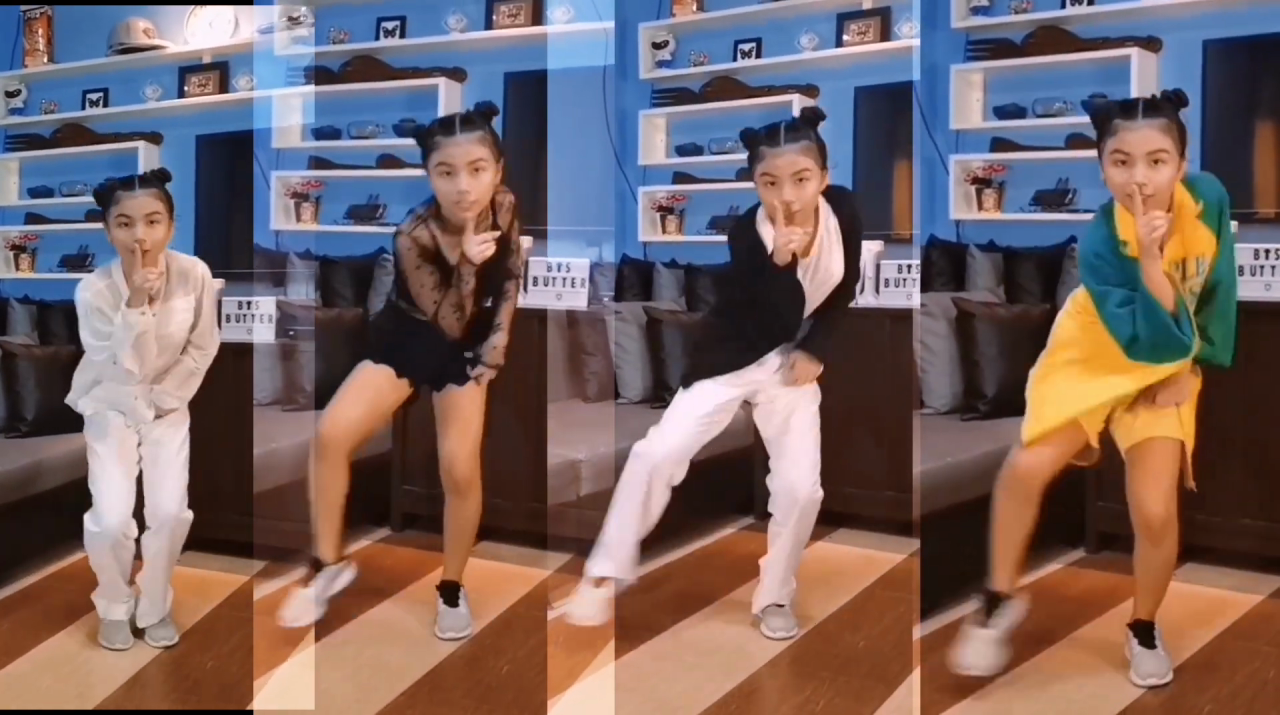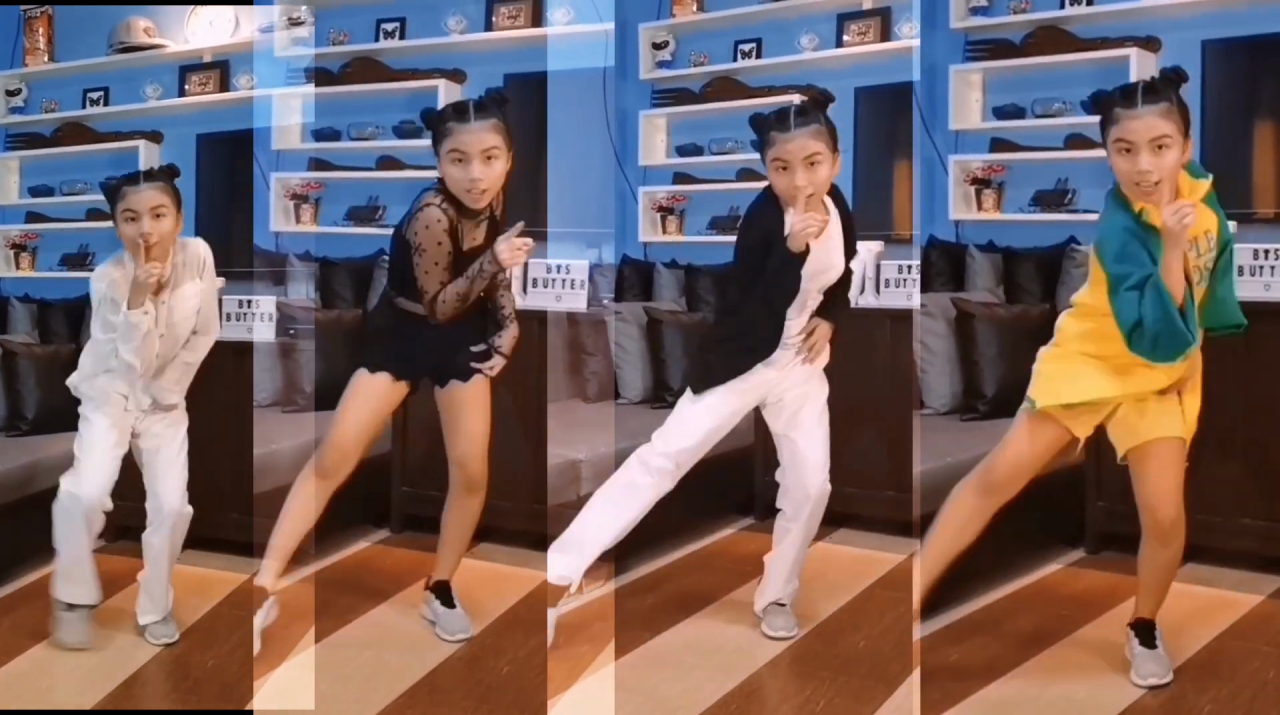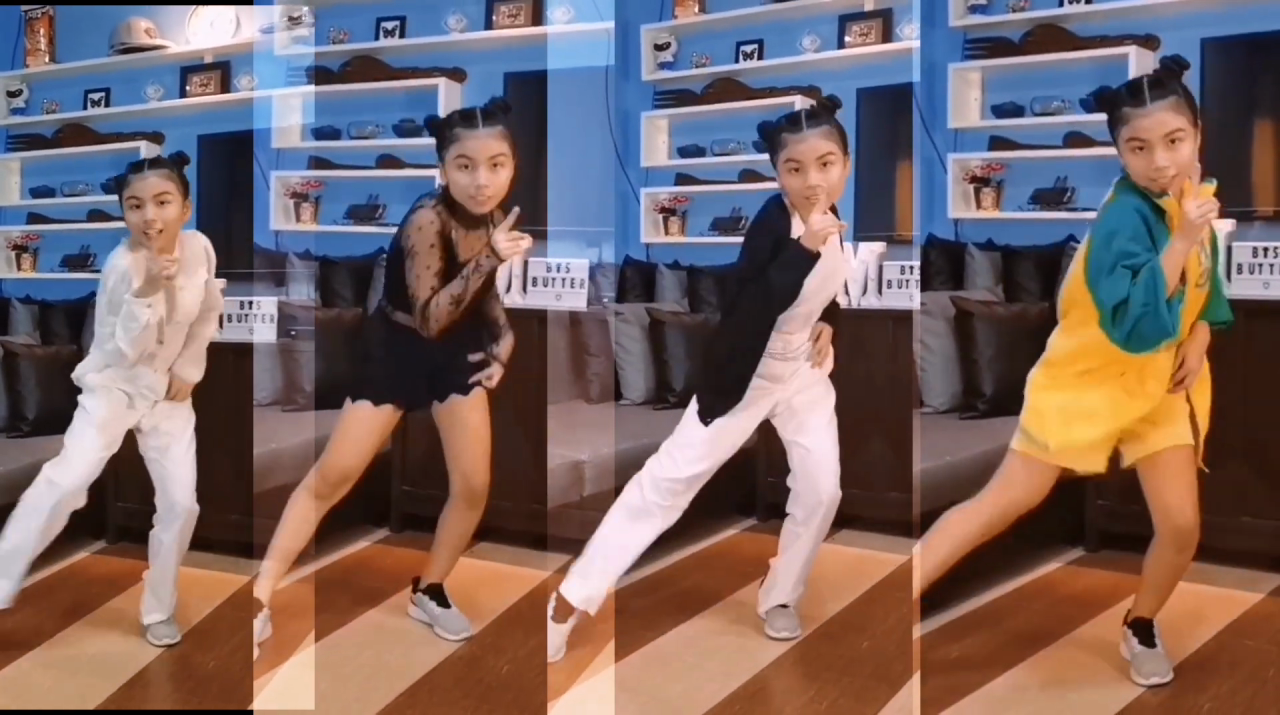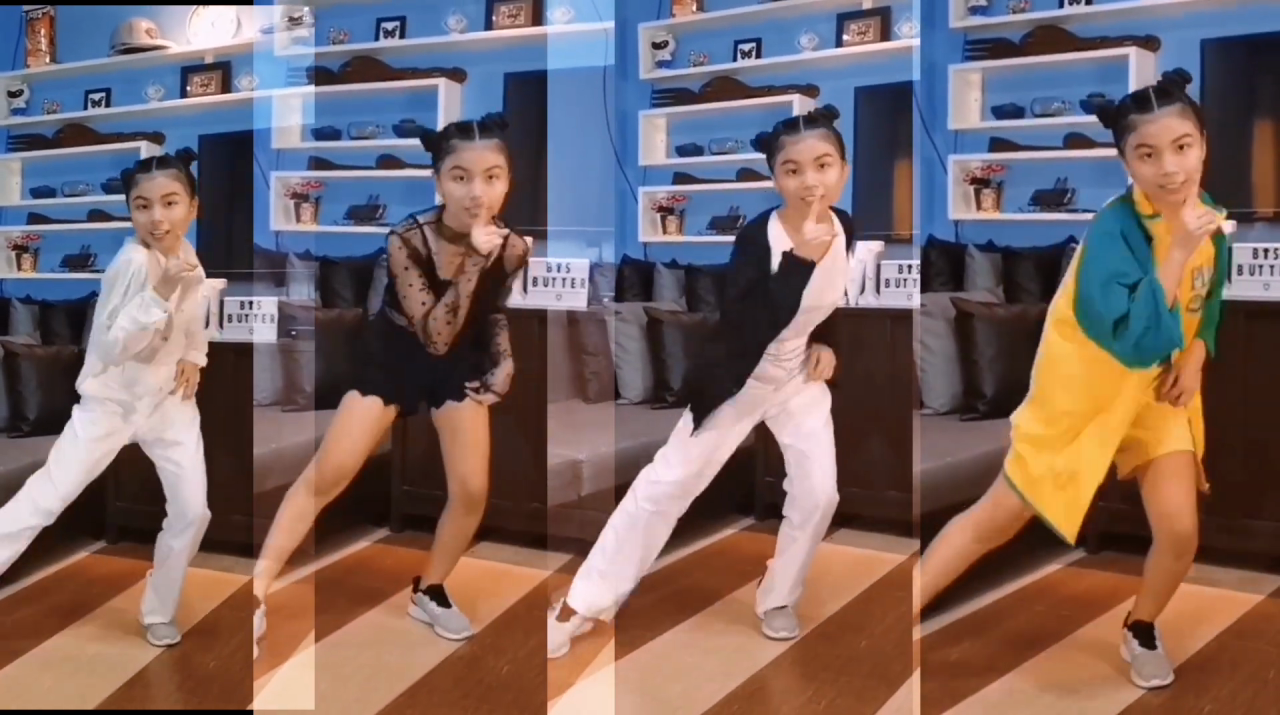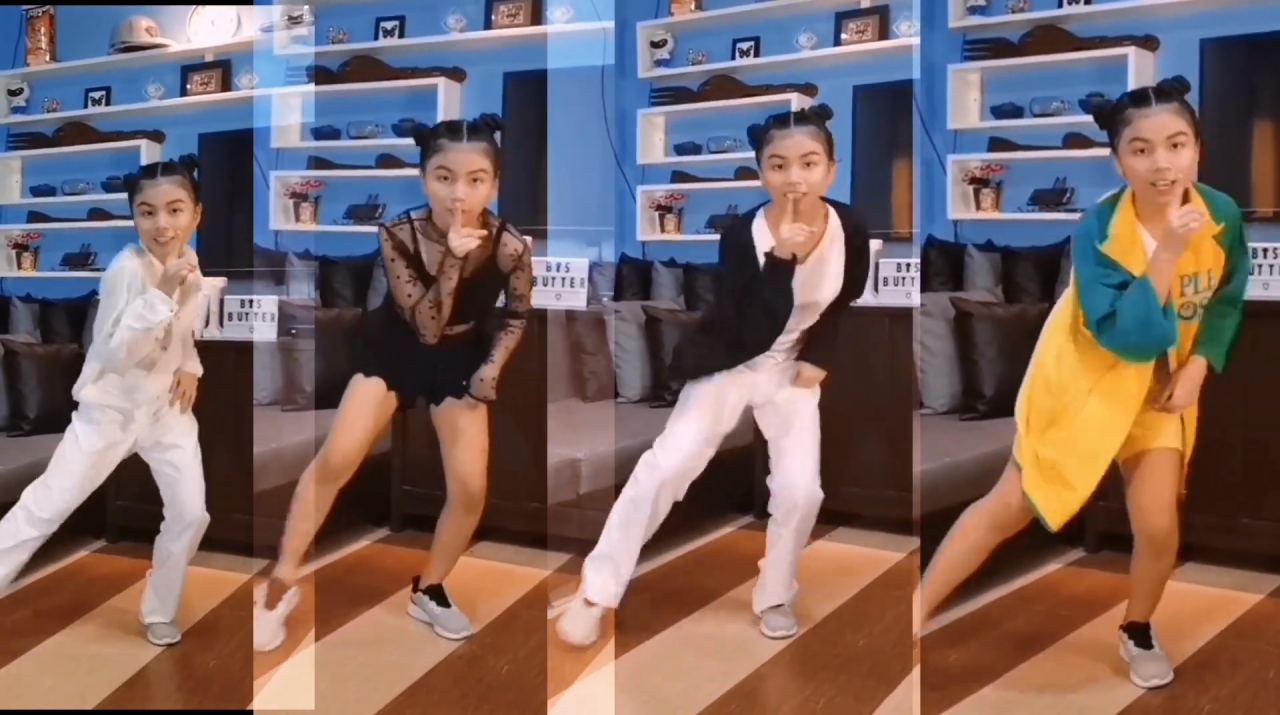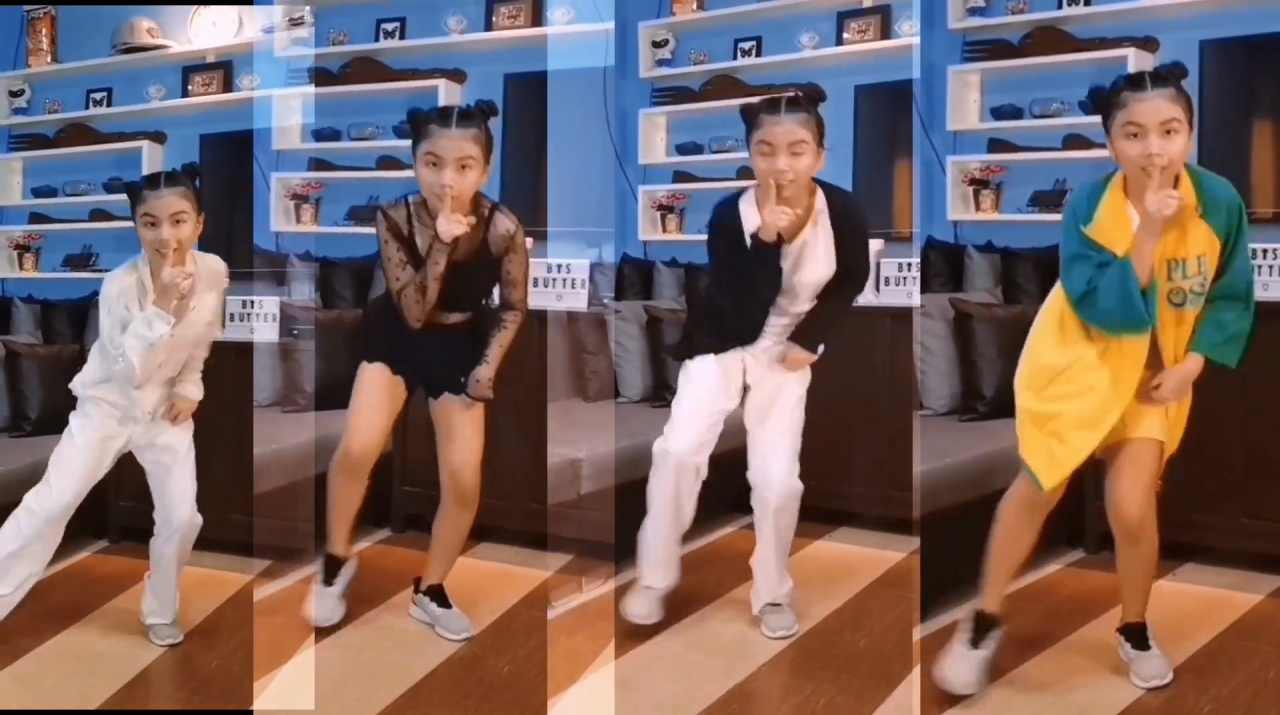
dt=0.1s
person 1, frame 1
left shoulder: (1206, 196)
right shoulder: (1099, 238)
left elbow: (1218, 283)
right elbow: (1145, 340)
left wrist: (1195, 363)
right wrist: (1150, 259)
left hip: (1167, 370)
right hip: (1089, 362)
left knee: (1156, 514)
right knee: (1024, 473)
left ankle: (1143, 628)
right ankle: (999, 600)
person 1, frame 2
left shoulder: (1195, 189)
right shoulder: (1124, 228)
right elbow: (1155, 336)
left wrist: (1203, 331)
right wrist: (1172, 246)
left hip: (1163, 368)
right hip: (1098, 357)
left knee: (1165, 517)
right knee: (1002, 473)
left ankle: (1143, 628)
right ankle: (909, 597)
person 1, frame 3
left shoulder: (1190, 192)
right shoulder: (1127, 220)
right elbow: (1135, 328)
left wrist: (1200, 334)
right wrist: (1181, 240)
left hip: (1162, 377)
right hip: (1090, 372)
left knee: (1182, 525)
right knee: (1002, 504)
left ankle: (1141, 626)
person 1, frame 4
left shoulder: (1204, 216)
right shoulder: (1111, 232)
right elbow: (1128, 340)
left wrist: (1198, 347)
right wrist: (1171, 254)
left hip: (1159, 386)
right hip: (1083, 386)
left knee: (1179, 532)
right knee: (1001, 516)
left ankle: (1141, 629)
person 1, frame 5
left shoulder: (1220, 216)
right shoulder: (1098, 231)
left elbow: (1227, 297)
right elbow: (1124, 334)
left wrist: (1198, 365)
right wrist: (1170, 256)
left hip: (1160, 384)
right hip: (1087, 380)
left knee: (1157, 526)
right knee: (1008, 509)
left ankle: (1137, 631)
right ankle: (910, 621)
person 1, frame 6
left shoulder: (1220, 201)
right shoulder: (1086, 211)
left elbow: (1235, 293)
right elbow: (1102, 310)
left wrist: (1193, 362)
right wrist: (1147, 245)
left hip: (1155, 368)
right hip: (1074, 361)
left knee: (1132, 512)
right knee: (1037, 490)
left ankle: (1135, 631)
right ankle: (983, 621)
person 2, frame 1
left shoulder: (840, 209)
right shoulder: (748, 234)
right elbow: (771, 322)
left wrist: (815, 350)
right wrist: (782, 262)
left hip: (793, 366)
right hip: (732, 359)
left knee: (801, 490)
right knee: (659, 453)
left ankle: (773, 596)
right ankle: (606, 572)
person 2, frame 2
left shoulder: (833, 204)
right shoulder: (764, 219)
right elbow: (759, 313)
left wrist: (826, 316)
right wrist: (794, 248)
left hip: (798, 362)
right hip: (740, 361)
left knee: (811, 483)
right knee: (663, 457)
left ankle: (776, 594)
right ankle: (561, 572)
person 2, frame 3
left shoulder: (831, 219)
right shoulder: (773, 222)
right elbow: (752, 307)
left wrist: (825, 320)
right wrist: (805, 246)
left hip: (804, 369)
right hip: (747, 372)
left knee: (822, 489)
right knee: (673, 475)
left ankle: (780, 597)
right ankle: (573, 598)
person 2, frame 4
left shoulder: (842, 227)
right shoulder: (760, 236)
right elbow: (749, 325)
left wrist: (826, 342)
right wrist: (801, 258)
left hip: (799, 376)
right hip: (741, 377)
left knee: (818, 494)
right knee: (669, 482)
left ankle: (778, 599)
right ankle: (581, 602)
person 2, frame 5
left shoulder: (849, 226)
right shoulder: (743, 233)
right elbow: (743, 329)
left wrist: (819, 354)
right wrist: (780, 258)
left hip: (792, 368)
right hip: (729, 364)
left knee: (801, 492)
right knee: (665, 469)
left ankle: (774, 596)
right ankle: (597, 591)
person 2, frame 6
left shoulder: (841, 209)
right shoulder: (731, 214)
left elbow: (851, 278)
right elbow: (734, 303)
left wrist: (808, 339)
right wrist: (764, 240)
left hip: (786, 352)
right hip: (720, 345)
left knee: (777, 480)
right knee: (679, 451)
left ankle: (772, 592)
right ankle: (655, 575)
person 3, frame 1
left shoulder: (503, 207)
right shoulder: (416, 235)
right elbow: (447, 322)
left wrist: (501, 331)
right wrist: (468, 264)
left hip: (466, 343)
right hip: (404, 338)
left knee: (461, 473)
right knee: (332, 436)
left ankle: (451, 587)
right ankle: (328, 563)
person 3, frame 2
left shoulder: (493, 205)
right shoulder: (431, 214)
right elbow: (439, 305)
left wrist: (509, 321)
right wrist: (492, 258)
left hip: (463, 337)
right hip: (401, 331)
left knee: (472, 472)
right knee: (333, 458)
left ankle: (440, 589)
right ankle: (264, 590)
person 3, frame 3
left shoulder: (492, 218)
right shoulder: (426, 221)
right elbow: (430, 317)
left wrist: (504, 333)
right wrist: (489, 263)
left hip: (458, 350)
right hip: (395, 348)
left knee: (474, 484)
right knee: (330, 479)
left ankle: (429, 590)
right ankle: (258, 601)
person 3, frame 4
left shoulder: (509, 246)
right shoulder: (410, 239)
right elbow: (434, 336)
left wrist: (507, 356)
right wrist: (470, 259)
left hip: (462, 360)
right hip: (395, 353)
left knee: (472, 489)
right knee: (327, 474)
left ankle: (428, 590)
right ankle: (255, 596)
person 3, frame 5
left shoulder: (509, 245)
right shoulder: (400, 234)
left elbow: (519, 312)
right elbow: (427, 327)
left wrist: (495, 363)
right wrist: (453, 257)
left hip: (461, 355)
right hip: (397, 345)
left knee: (471, 489)
right knee: (334, 461)
left ankle: (428, 590)
right ankle: (279, 585)
person 3, frame 6
left shoulder: (503, 229)
right shoulder: (395, 217)
left elbow: (514, 306)
right elbow: (415, 313)
left wrist: (488, 365)
right wrist: (439, 245)
left hip: (461, 346)
right hip: (393, 337)
left knee: (463, 483)
right knee: (355, 453)
left ankle: (431, 588)
right ankle: (336, 559)
person 4, frame 1
left shoulder: (194, 273)
right shoulder: (95, 289)
left elbow: (203, 344)
right elbow: (127, 367)
left wrist: (171, 395)
right wrist: (137, 304)
left hip: (166, 407)
right hip: (110, 408)
left knee: (170, 514)
right knee: (112, 521)
left ankle: (154, 610)
right ankle: (115, 607)
person 4, frame 2
left shoulder: (197, 256)
right shoulder: (108, 279)
left elbow: (203, 331)
right elbow: (131, 361)
left wrist: (170, 386)
right wrist: (137, 301)
left hip: (165, 400)
right hip: (109, 395)
left knee: (171, 509)
right knee: (85, 494)
left ankle: (155, 609)
right ankle: (75, 595)
person 4, frame 3
left shoulder: (197, 248)
right shoulder: (123, 264)
right elbow: (121, 351)
left wrist: (189, 368)
right wrist: (146, 290)
left hip: (167, 393)
right hip: (111, 388)
left knee: (180, 504)
right knee: (64, 483)
left ankle: (159, 609)
person 4, frame 4
left shoulder: (184, 255)
right shoulder: (133, 260)
right elbow: (112, 346)
left wrist: (194, 356)
right wrist: (160, 291)
left hip: (169, 399)
right hip: (112, 397)
left knee: (193, 511)
right knee: (49, 494)
left ankle: (159, 611)
person 4, frame 5
left shoulder: (184, 262)
right shoulder: (128, 269)
right elbow: (115, 352)
left wrist: (189, 368)
right wrist: (163, 291)
left hip: (167, 407)
right hip: (110, 405)
left knee: (191, 514)
right knee: (48, 504)
left ankle: (159, 611)
person 4, frame 6
left shoulder: (212, 271)
right shoulder: (121, 284)
right elbow: (128, 367)
left wrist: (189, 388)
right wrist: (163, 303)
left hip: (166, 412)
right hip: (106, 403)
left knee: (182, 518)
right knee: (51, 504)
left ankle: (160, 610)
